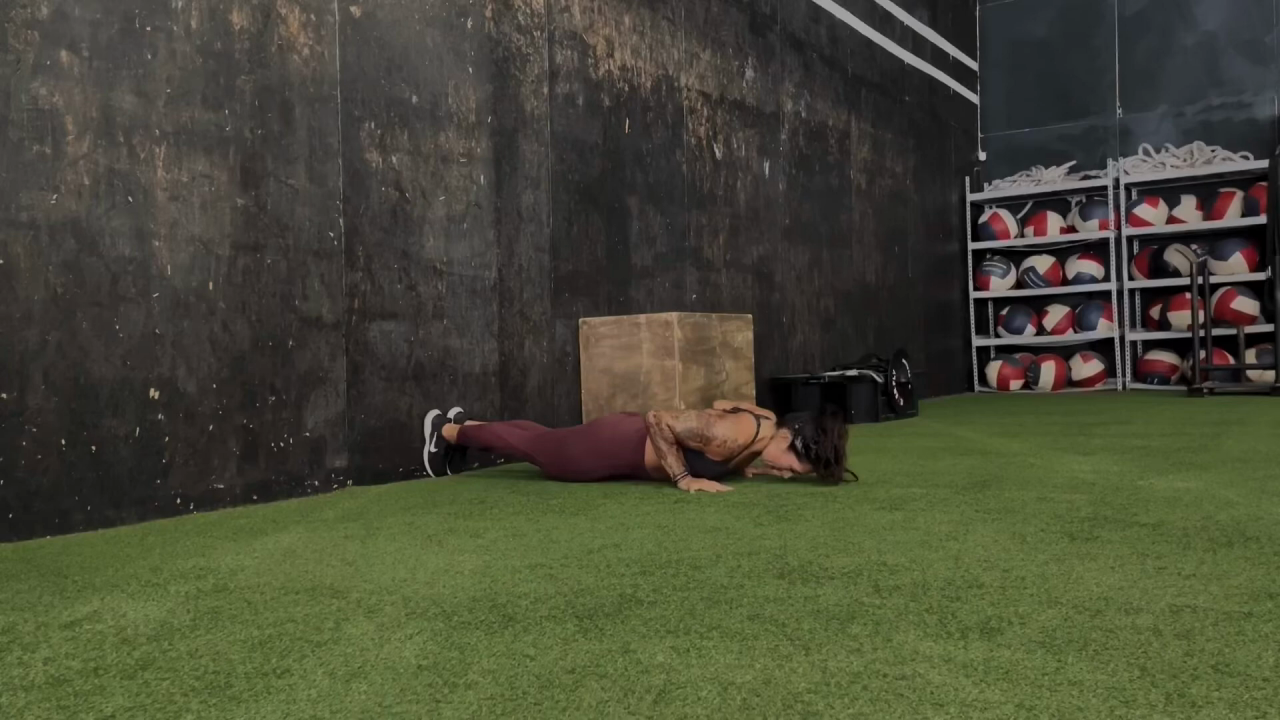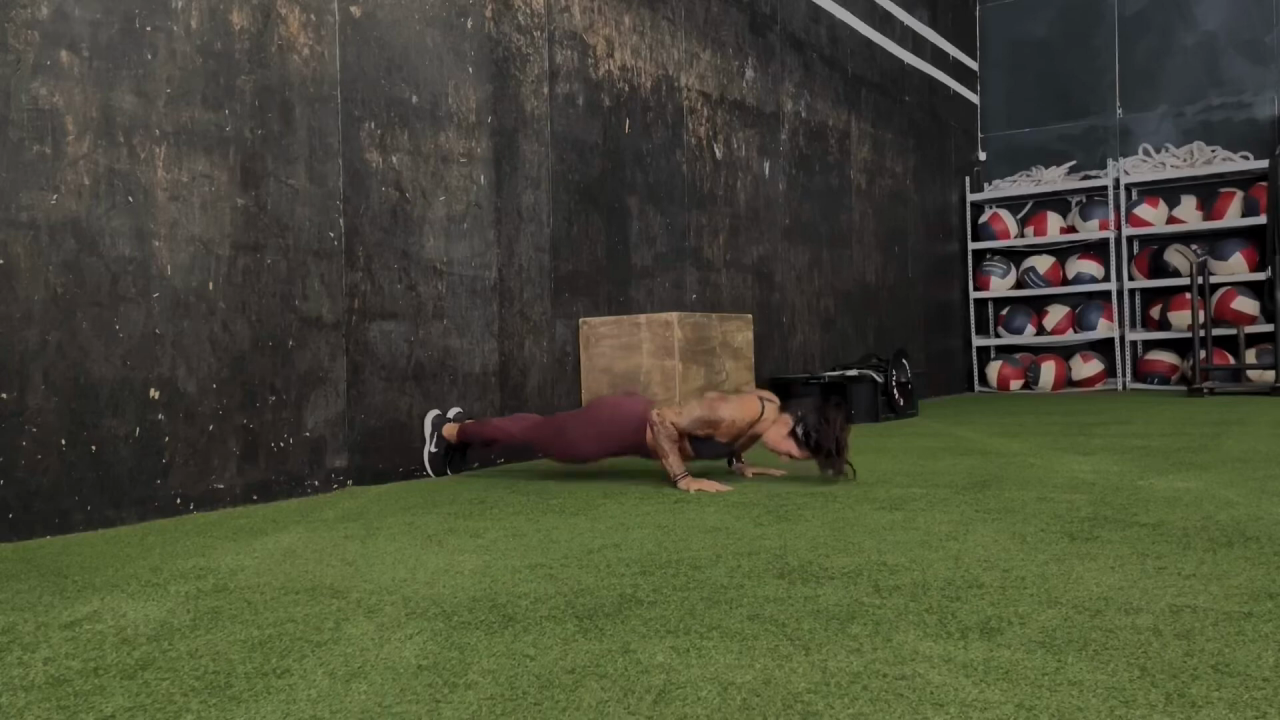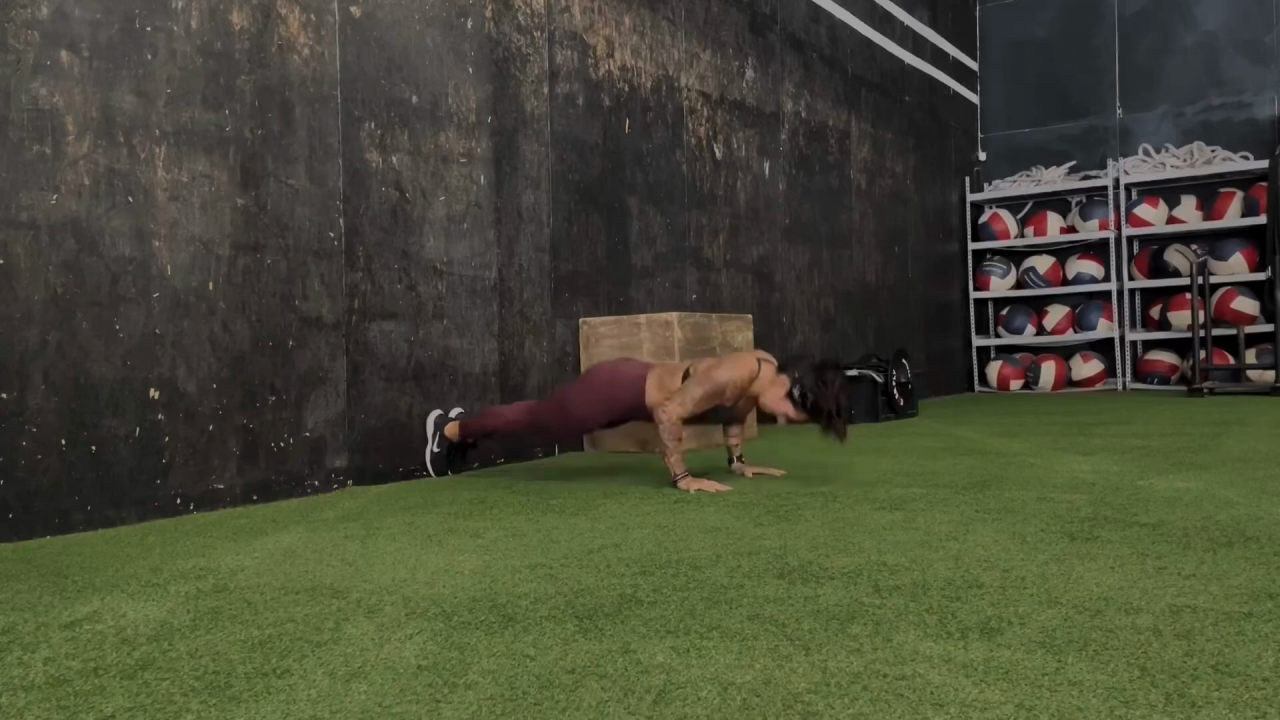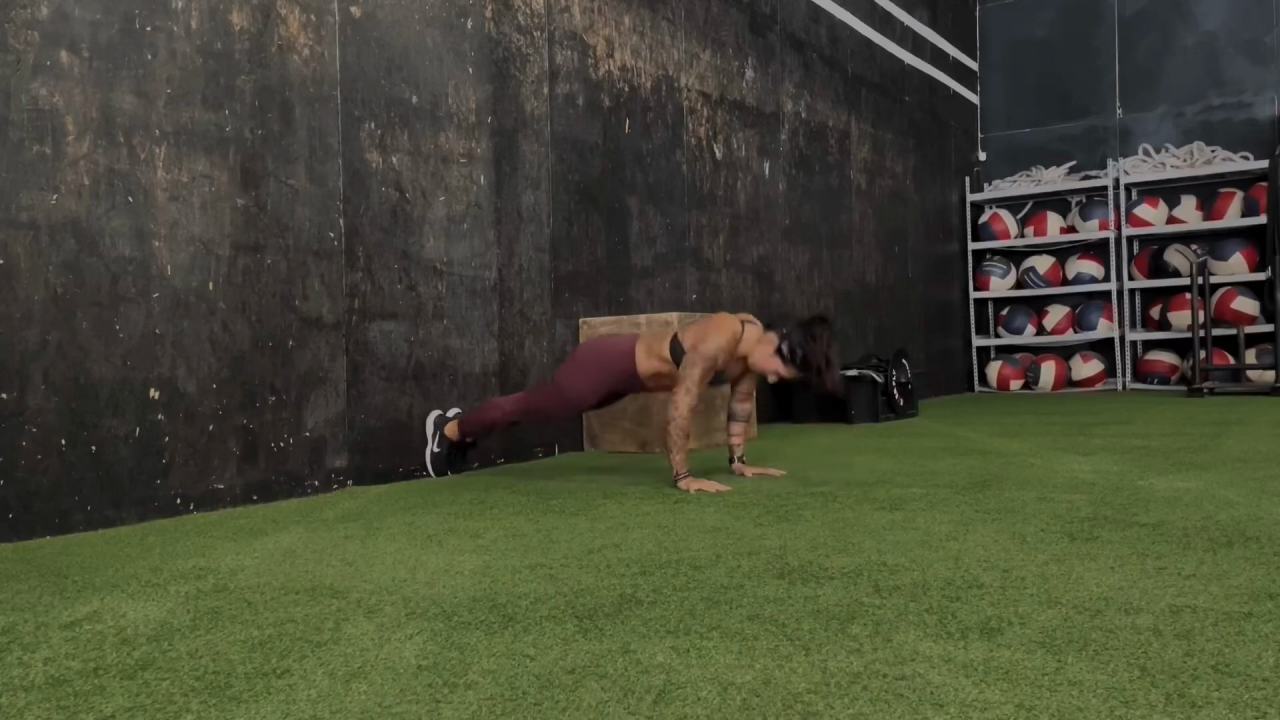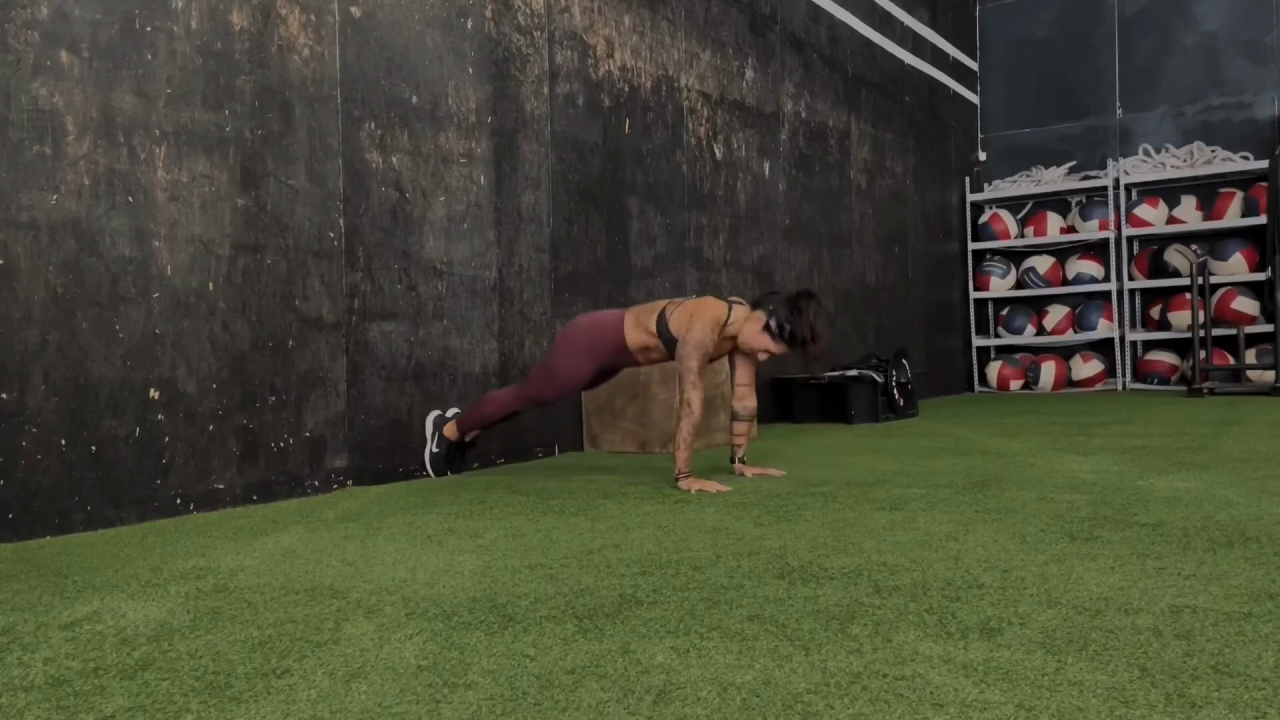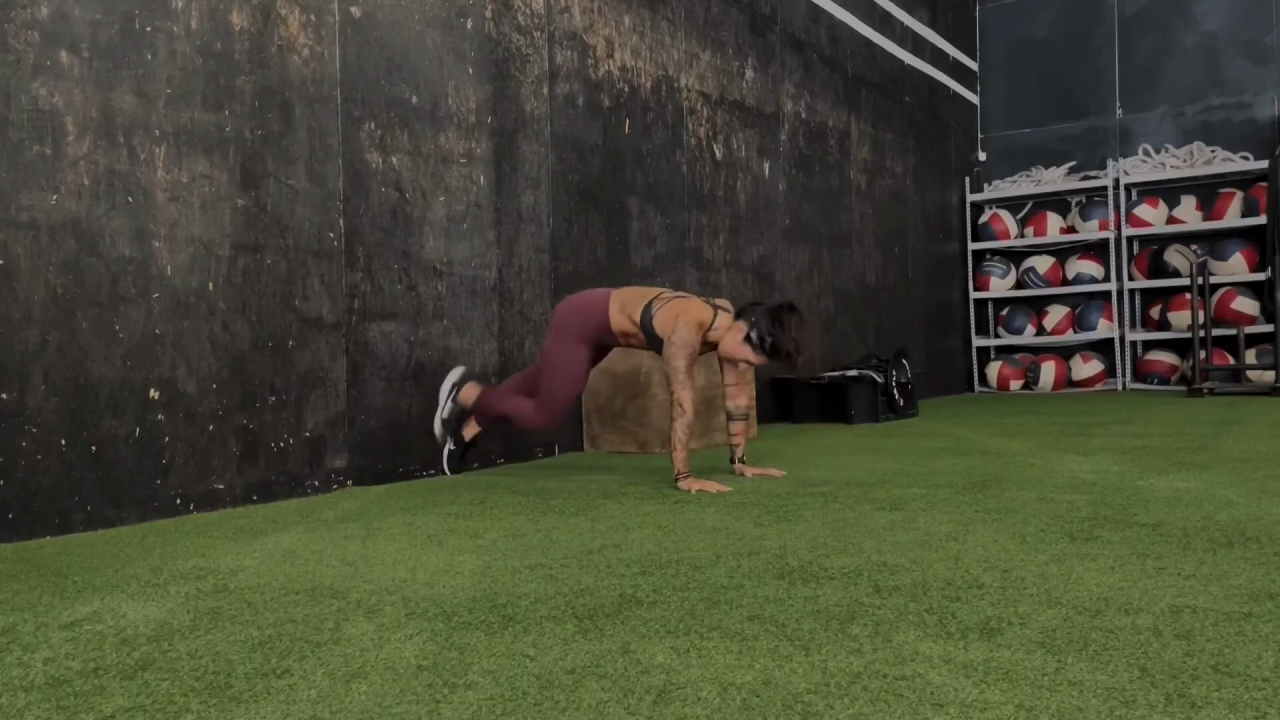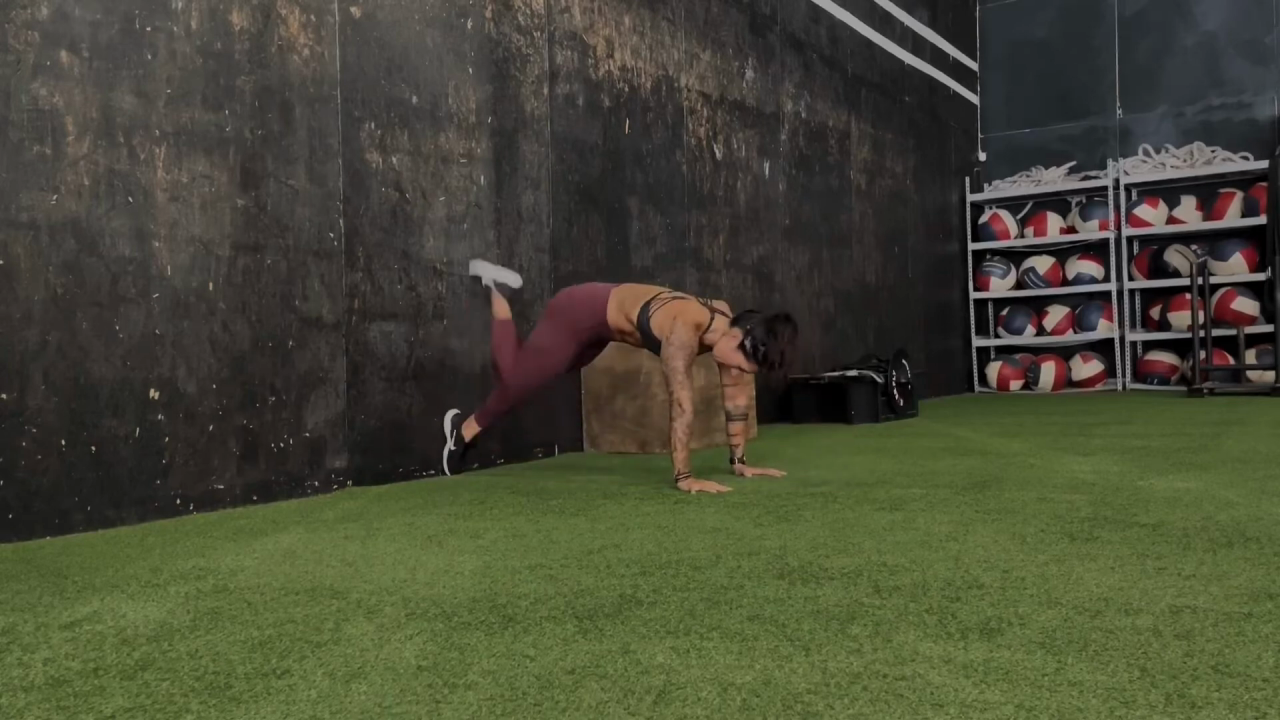
dt=0.2s
person 1, frame 1
left shoulder: (765, 424)
right shoulder: (736, 434)
left elbow: (717, 407)
right elbow: (659, 418)
left wrist: (740, 465)
right wrist: (683, 478)
left hip: (638, 437)
right hip: (621, 448)
left knee: (542, 437)
right knee: (529, 445)
left ankle: (463, 423)
right ankle: (446, 429)
person 1, frame 2
left shoulder: (768, 411)
right shoulder: (739, 412)
right elbow: (663, 419)
left wrist: (737, 461)
right wrist: (683, 478)
left hip: (637, 419)
right hip: (620, 426)
left knee: (541, 427)
right knee: (528, 434)
left ankle: (462, 422)
right ankle: (446, 429)
person 1, frame 3
left shoulder: (764, 376)
right shoulder: (735, 375)
left elbow: (734, 412)
right elbow: (668, 415)
left wrist: (737, 458)
right wrist: (682, 477)
left hip: (637, 388)
right hip: (616, 390)
left knee: (537, 415)
right knee: (530, 417)
left ankle: (462, 426)
right ankle: (449, 429)
person 1, frame 4
left shoulder: (756, 341)
right shoulder: (719, 342)
left elbow: (740, 404)
right elbow: (681, 407)
left wrist: (738, 460)
right wrist: (682, 475)
left hip: (628, 370)
right hip: (605, 363)
left knee: (534, 406)
right knee: (525, 407)
left ankle: (463, 426)
right ankle: (448, 429)
person 1, frame 5
left shoulder: (745, 322)
right shoulder: (706, 324)
left elbow: (744, 395)
right elbow: (691, 401)
left wrist: (740, 460)
right wrist: (684, 475)
left hip: (614, 350)
right hip: (594, 339)
left knee: (537, 390)
right knee: (527, 395)
left ankle: (462, 427)
right ankle: (447, 430)
person 1, frame 6
left shoulder: (733, 325)
right shoulder: (689, 327)
left elbow: (738, 395)
right elbow: (682, 403)
left wrist: (739, 461)
right wrist: (684, 476)
left hip: (604, 327)
right hip: (581, 319)
left knee: (536, 384)
right knee: (543, 417)
left ankle: (464, 428)
right ankle: (465, 393)
person 1, frame 7
left shoulder: (729, 325)
right shoulder: (686, 331)
left elbow: (736, 399)
right elbow: (681, 405)
left wrist: (739, 460)
right wrist: (684, 476)
left hip: (605, 319)
right hip: (582, 311)
left knee: (527, 378)
right knee: (516, 374)
left ankle: (466, 429)
right ankle: (495, 289)
